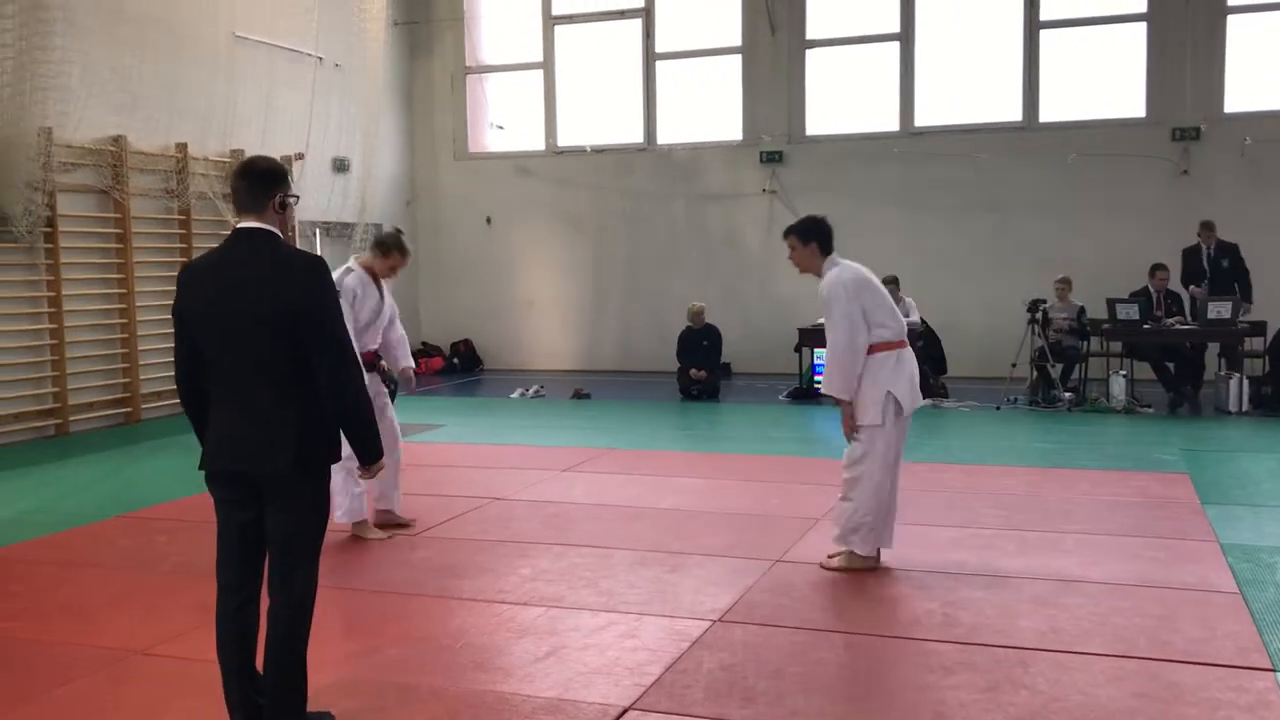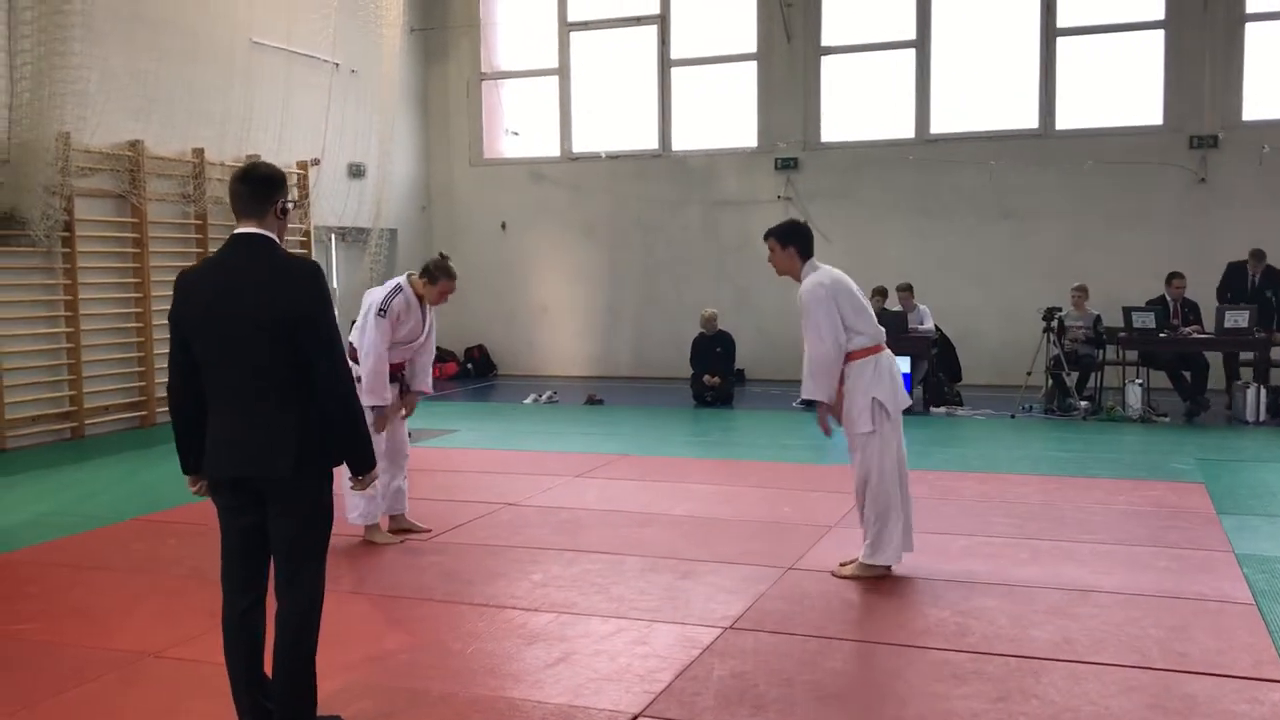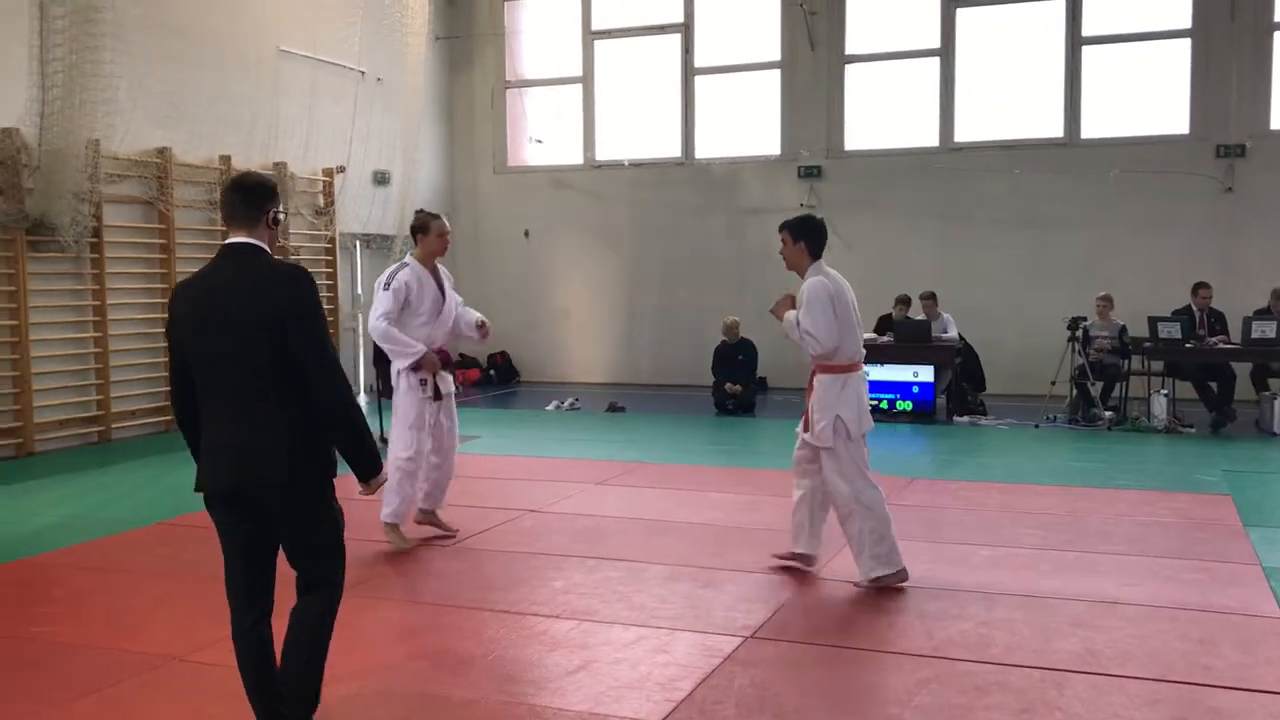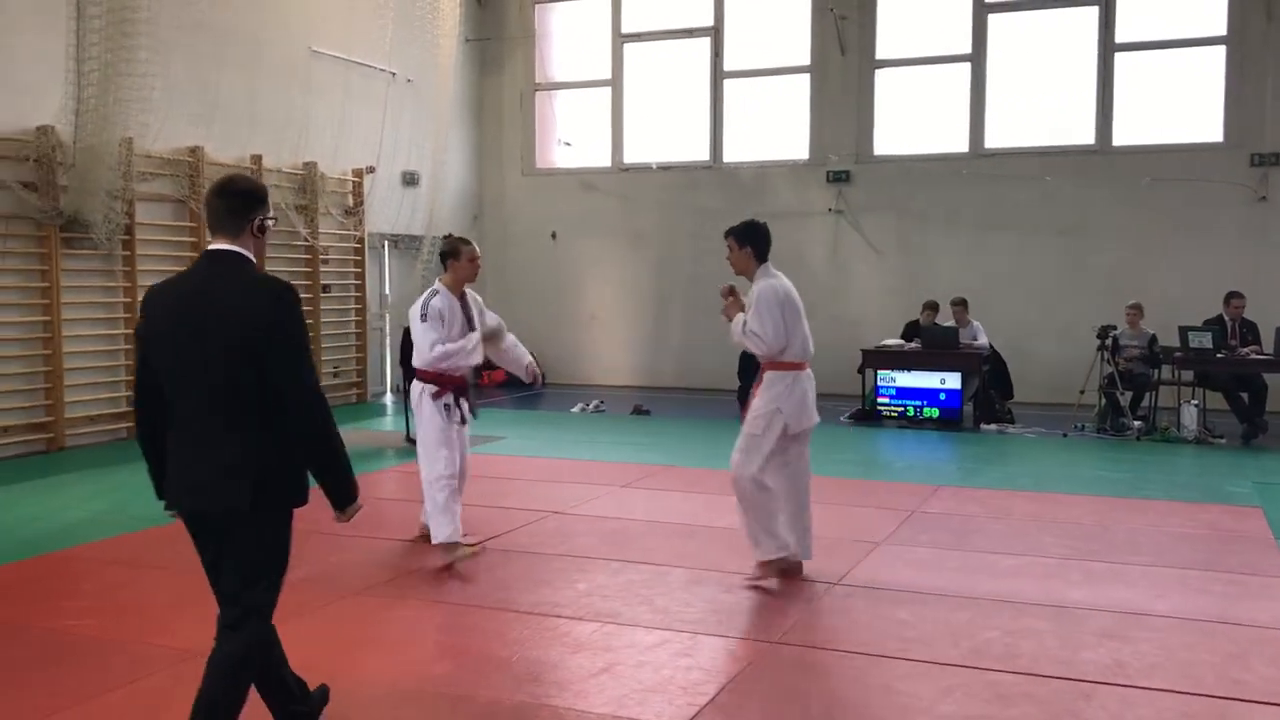
dt=0.5s
person 1, frame 1
left shoulder: (195, 276)
right shoulder: (304, 270)
left elbow: (188, 376)
right elbow: (339, 370)
right wrist: (368, 444)
left hip: (228, 455)
right hip: (295, 453)
left knee: (236, 585)
right knee: (289, 588)
person 1, frame 2
left shoulder: (192, 282)
right shoulder: (300, 275)
left elbow: (182, 385)
right elbow: (333, 377)
left wrist: (192, 458)
right wrist: (360, 454)
left hip: (227, 460)
right hip: (296, 458)
left knee: (241, 590)
right knee: (297, 590)
person 1, frame 3
left shoulder: (187, 294)
right shoulder: (289, 282)
left elbow: (182, 395)
right elbow: (327, 383)
right wrist: (366, 461)
left hip: (224, 471)
right hip: (291, 466)
left knee: (248, 600)
right knee: (320, 584)
person 1, frame 4
left shoulder: (160, 299)
right shoulder: (271, 297)
left elbow: (146, 406)
right elbow: (305, 406)
left wrist: (167, 480)
right wrist: (342, 488)
left hip: (193, 485)
right hip: (257, 486)
left knee: (244, 608)
right knee: (243, 621)
person 2, frame 1
left shoulder: (834, 282)
right shoulder: (845, 273)
left elbow: (845, 344)
left wrist: (843, 400)
right wrist: (850, 395)
left hip: (884, 372)
right hip: (890, 367)
left knee: (865, 462)
right knee: (878, 462)
left ankle: (861, 548)
right ankle: (867, 543)
person 2, frame 2
left shoulder: (813, 287)
right shoulder: (825, 277)
left elbow: (826, 348)
left wrist: (822, 399)
right wrist: (828, 394)
left hip: (866, 377)
right hip: (872, 370)
left knee: (874, 469)
right knee: (884, 467)
left ankle: (877, 558)
right ankle: (881, 551)
person 2, frame 3
left shoulder: (815, 286)
right shoulder: (828, 280)
left elbow: (819, 343)
left wrist: (788, 318)
right wrist: (795, 315)
left hip: (835, 389)
right hip: (836, 386)
left knee: (851, 484)
right knee: (808, 466)
left ankle: (885, 567)
right ankle: (805, 547)
person 2, frame 4
left shoulder: (765, 289)
right shoulder: (773, 283)
left elbow: (764, 343)
left wrist: (736, 317)
right wrist: (741, 308)
left hip: (780, 386)
right hip: (792, 382)
left knee: (746, 470)
right knee: (791, 473)
left ankle: (773, 552)
right ankle: (791, 555)
person 3, frame 1
left shoulder: (378, 282)
right shoulder: (344, 282)
left elbow: (391, 326)
left wrist: (403, 364)
left hip: (369, 368)
left knee: (388, 438)
right knee: (350, 447)
left ankle: (384, 509)
right ankle: (356, 519)
person 3, frame 2
left shoulder: (425, 303)
right shoulder: (387, 300)
left elbow: (424, 348)
right elbow: (372, 355)
left wrist: (415, 392)
right wrist: (379, 403)
left hip: (392, 375)
right hip: (367, 377)
left knee: (397, 450)
left ankle: (396, 515)
right ankle: (370, 523)
person 3, frame 3
left shoulder: (442, 274)
right shoulder: (399, 277)
left elbow: (454, 311)
right elbow: (378, 326)
left wrist: (475, 322)
right wrist: (419, 354)
left hip: (439, 370)
right hip: (413, 373)
left knee: (444, 445)
right knee: (409, 448)
left ankle: (427, 509)
right ankle: (392, 520)
person 3, frame 4
left shoulder: (472, 299)
right shoulder: (430, 305)
left elbow: (497, 338)
right elbow: (431, 355)
left wrist: (526, 364)
right wrist: (476, 341)
left hip: (453, 393)
right hip: (432, 395)
left knee: (457, 465)
right knee: (442, 466)
left ankle: (432, 525)
right ankle: (450, 543)
